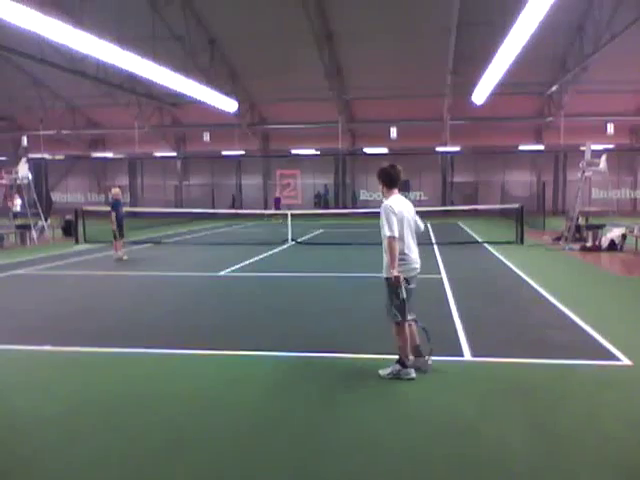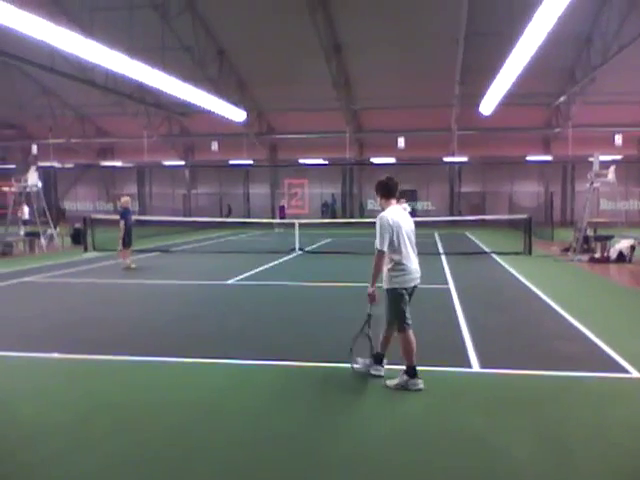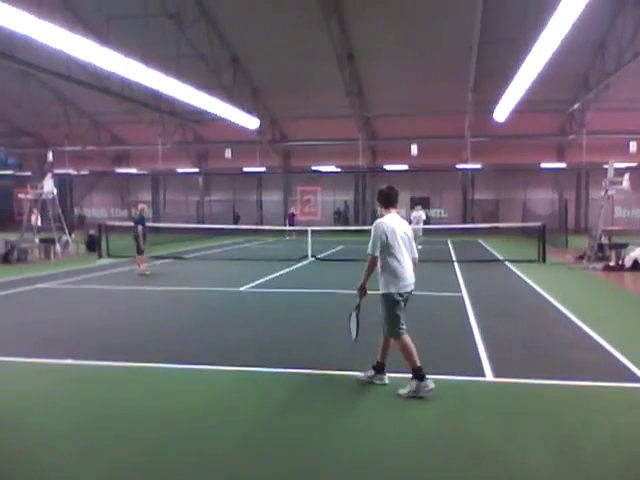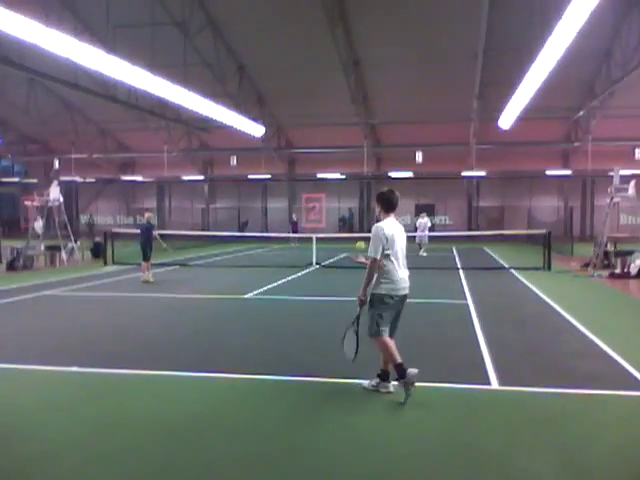
dt=0.3s
person 1, frame 1
left shoulder: (388, 206)
right shoulder: (406, 203)
left elbow: (392, 239)
right elbow: (420, 228)
left wrist: (394, 268)
left hip: (399, 269)
right hip: (412, 265)
left knee: (398, 318)
right knee: (406, 314)
left ankle: (404, 366)
right ankle: (417, 356)
person 1, frame 2
left shoulder: (385, 217)
right shoulder: (406, 215)
left elbow: (381, 254)
left wrist: (372, 285)
left hip: (398, 279)
right hip: (411, 275)
left knee: (402, 326)
right knee: (391, 321)
left ankle: (412, 376)
right ankle: (377, 361)
person 1, frame 3
left shoulder: (381, 224)
right shoulder: (405, 224)
left elbow: (373, 259)
right elbow: (414, 258)
left wrist: (363, 282)
left hip: (392, 285)
right hip: (406, 282)
left knee: (398, 332)
right knee: (388, 328)
left ankle: (420, 379)
right ankle: (379, 371)
person 1, frame 4
left shoulder: (379, 228)
right shoulder: (399, 228)
left elbow: (374, 262)
left wrist: (364, 290)
right wrist: (369, 257)
left hip: (386, 288)
right hip: (401, 286)
left knee: (378, 333)
right knee: (387, 333)
left ankle: (403, 372)
right ankle: (384, 378)
